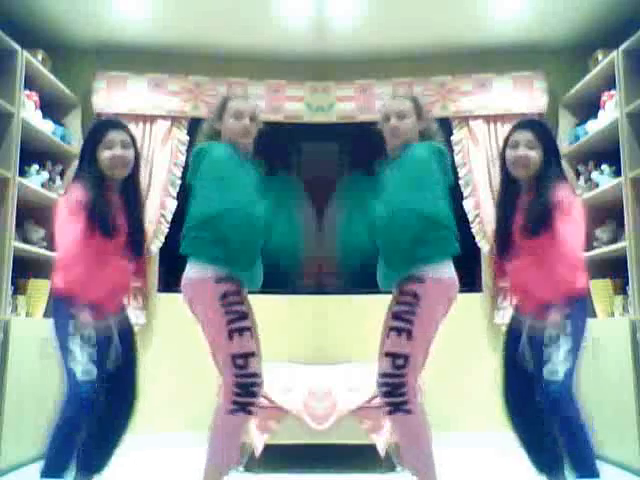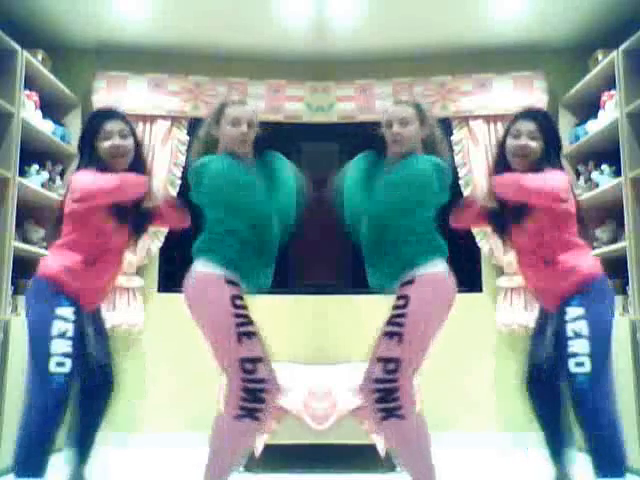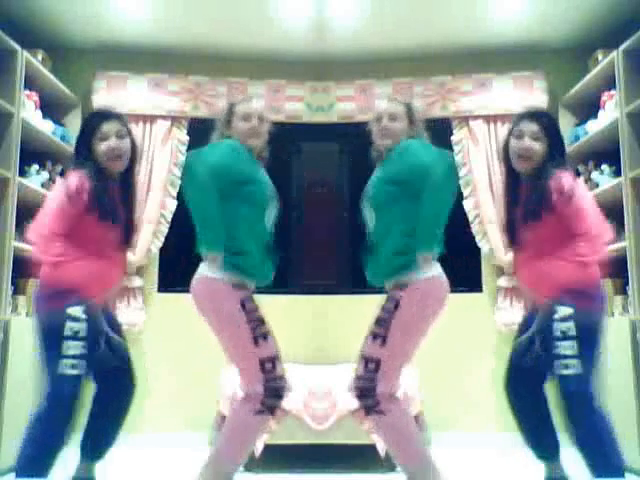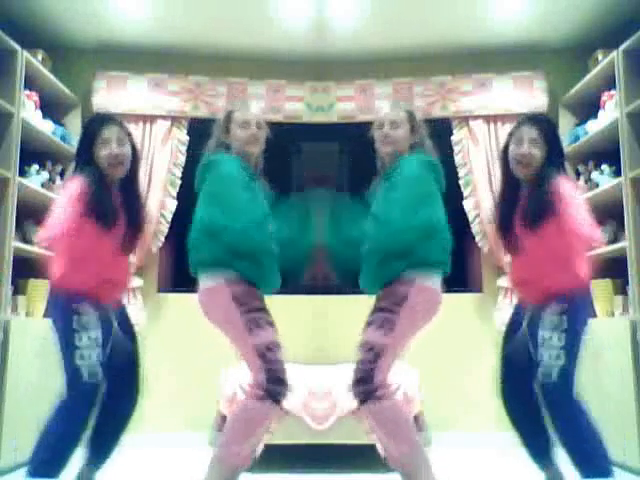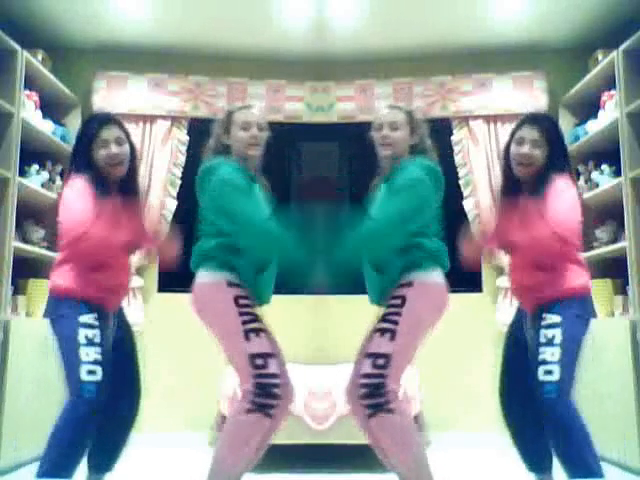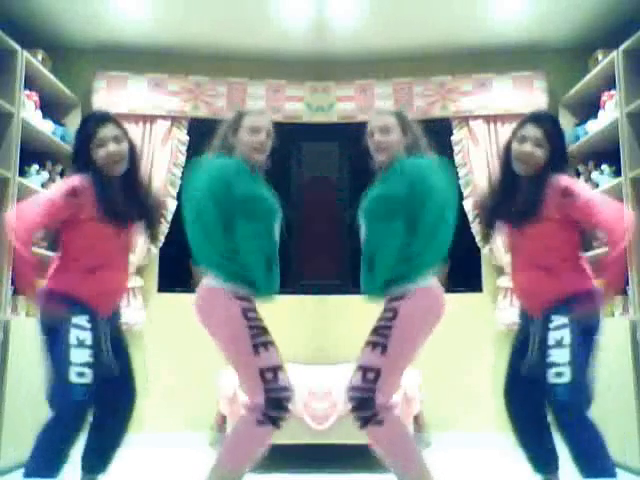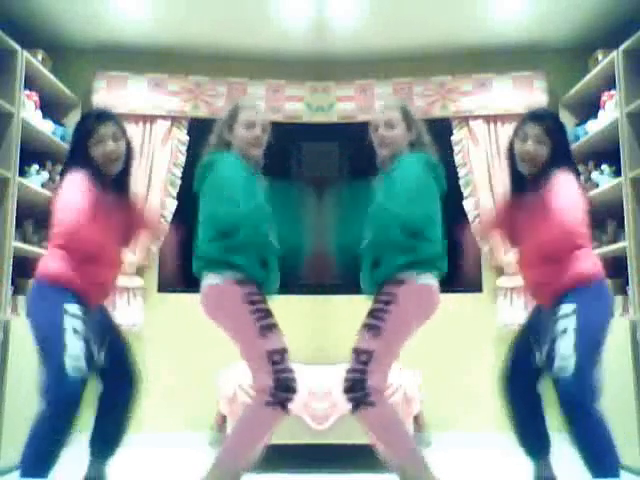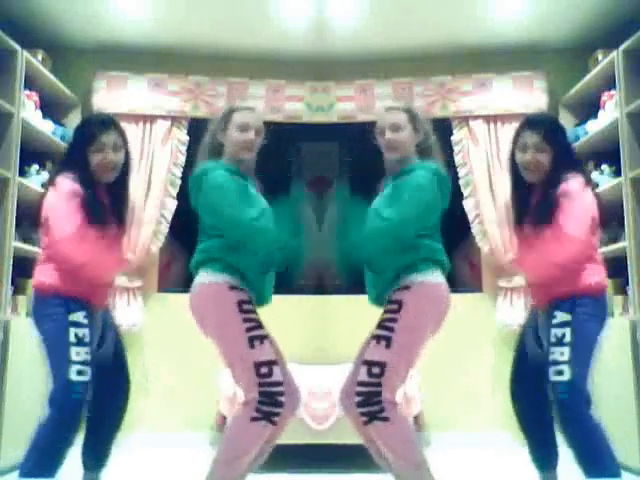
dt=0.4s
person 1, frame 1
left shoulder: (239, 166)
right shoulder: (218, 159)
left elbow: (248, 220)
right elbow: (239, 212)
left hip: (227, 282)
right hip: (212, 279)
left knee: (240, 385)
right knee: (244, 384)
person 1, frame 2
left shoulder: (246, 170)
right shoulder: (221, 171)
left elbow: (278, 221)
right elbow: (275, 212)
left wrist: (282, 176)
right wrist: (282, 170)
left hip: (223, 286)
right hip: (215, 282)
left knee: (259, 387)
right knee: (252, 389)
person 1, frame 3
left shoulder: (251, 168)
right shoulder: (229, 154)
right elbow: (199, 166)
left wrist: (262, 263)
right wrist: (213, 242)
left hip: (234, 284)
right hip: (224, 283)
left knee: (261, 387)
right knee: (268, 388)
person 1, frame 4
left shoulder: (250, 179)
right shoulder: (226, 170)
left elbow: (258, 234)
right elbow: (227, 226)
left hip: (243, 289)
right hip: (226, 286)
left knee: (269, 384)
right knee: (271, 379)
person 1, frame 5
left shoulder: (254, 184)
right shoulder: (225, 177)
left elbow: (269, 235)
right elbow: (258, 232)
right wrist: (304, 260)
left hip: (238, 295)
right hip: (221, 288)
left knee: (279, 392)
right knee: (262, 387)
person 1, frame 6
left shoulder: (250, 183)
right shoulder: (227, 172)
right elbow: (201, 189)
right wrist: (217, 262)
left hip: (238, 297)
right hip: (227, 295)
left knee: (274, 398)
right knee: (271, 400)
person 1, frame 7
left shoulder: (245, 174)
right shoulder: (227, 169)
right elbow: (245, 218)
left hip: (243, 287)
right hip: (231, 285)
left knee: (276, 385)
right knee: (278, 384)
person 1, frame 8
left shoulder: (245, 183)
right shoulder: (218, 180)
left elbow: (264, 237)
right elbow: (257, 233)
left hip: (234, 296)
right hip: (221, 291)
left knee: (286, 397)
right knee: (266, 397)
person 2, frame 1
left shoulder: (421, 159)
right shoulder: (399, 166)
left elbow: (407, 210)
right elbow: (390, 219)
left hip: (427, 279)
right hip: (411, 282)
left knee: (395, 384)
right knee: (398, 384)
person 2, frame 2
left shoulder: (418, 171)
right shoulder: (393, 170)
left elbow: (365, 210)
right elbow: (361, 220)
left wrist: (357, 170)
right wrist: (356, 176)
left hip: (424, 283)
right hip: (415, 286)
left knee: (388, 388)
right knee: (377, 388)
person 2, frame 3
left shoulder: (410, 155)
right shoulder: (389, 168)
left elbow: (440, 166)
left wrist: (425, 242)
right wrist: (379, 264)
left hip: (415, 284)
right hip: (406, 284)
left knee: (371, 389)
right knee: (378, 387)
person 2, frame 4
left shoulder: (414, 171)
right shoulder: (387, 179)
left elbow: (411, 226)
right elbow: (377, 233)
left wrist: (355, 234)
left hip: (413, 287)
right hip: (395, 289)
left knee: (368, 378)
right knee: (369, 384)
person 2, frame 5
left shoulder: (414, 177)
right shoulder: (385, 183)
left elbow: (377, 232)
right elbow: (372, 235)
left wrist: (335, 261)
left hip: (418, 288)
right hip: (400, 294)
left knee: (377, 386)
right knee: (360, 392)
person 2, frame 6
left shoulder: (412, 171)
right shoulder: (390, 182)
left elbow: (439, 191)
left wrist: (422, 262)
left hip: (412, 295)
right hip: (402, 297)
left knee: (368, 399)
right knee: (364, 397)
person 2, frame 7
left shoulder: (411, 169)
right shoulder: (395, 174)
left elbow: (392, 217)
right elbow: (381, 228)
left hip: (408, 285)
right hip: (397, 287)
left knee: (361, 384)
right knee: (363, 385)
person 2, frame 8
left shoulder: (420, 180)
right shoulder: (394, 183)
left elbow: (383, 233)
right elbow: (374, 238)
left hip: (418, 291)
right hip: (405, 296)
left knee: (373, 397)
right knee: (354, 397)
person 3, frame 1
left shoulder: (559, 195)
right shoulder: (510, 201)
left elbow: (568, 253)
left wrist: (559, 308)
right wrist: (496, 288)
left hip: (558, 311)
right hip: (525, 313)
left knee: (555, 395)
right knee: (518, 400)
person 3, frame 2
left shoulder: (555, 179)
right shoulder: (505, 198)
left elbow: (535, 188)
right elbow: (458, 219)
left wrist: (497, 183)
right wrist: (484, 199)
left hip: (584, 294)
right hip: (551, 303)
left knee: (587, 389)
right knee: (540, 386)
person 3, frame 3
left shoulder: (562, 183)
right shoulder: (519, 190)
left elbow: (596, 236)
left wrist: (560, 279)
left hip: (573, 300)
right hip: (543, 303)
left knee: (576, 394)
right knee: (520, 385)
person 3, frame 4
left shoulder: (559, 188)
right shoulder: (512, 194)
left elbow: (584, 236)
left hip: (561, 300)
right hip: (530, 304)
left knee: (556, 393)
right knee: (513, 390)
person 3, frame 5
left shoulder: (559, 187)
right shoulder: (515, 197)
left elbow: (561, 230)
right elbow: (486, 241)
left wrist: (498, 233)
right wrist: (478, 242)
left hip: (563, 304)
right hip: (530, 308)
left knee: (552, 397)
right knee: (514, 393)
person 3, frame 6
left shoulder: (561, 189)
right shoulder: (513, 193)
left elbow: (620, 222)
left wrist: (606, 289)
left hip: (569, 309)
right hip: (534, 312)
left knee: (565, 401)
right knee: (518, 397)
person 3, frame 7
left shoulder: (561, 181)
right shoulder: (523, 191)
left elbow: (566, 225)
right elbow: (498, 223)
left wrist: (523, 229)
right wrist: (483, 230)
left hip: (581, 295)
right hip: (548, 302)
left knee: (574, 390)
right knee: (517, 380)
person 3, frame 8
left shoulder: (572, 189)
right shoulder: (529, 196)
left elbow: (570, 244)
left wrist: (515, 265)
left hip: (578, 302)
right hip: (545, 306)
left knee: (567, 398)
right knee: (525, 391)
person 4, frame 1
left shoulder: (129, 201)
right shoulder: (80, 195)
right elbow: (71, 253)
left wrist: (143, 292)
right wrist: (80, 308)
left hip: (114, 312)
right hip: (80, 310)
left knee: (121, 401)
right knee: (84, 395)
person 4, frame 2
left shoulder: (133, 198)
right shoulder: (84, 180)
left elbow: (180, 219)
right elbow: (109, 187)
left wrist: (153, 199)
right wrist: (143, 183)
left hip: (88, 303)
right hip: (55, 293)
left knee: (99, 386)
right knee: (52, 389)
person 4, frame 3
left shoulder: (120, 190)
right shoulder: (77, 183)
right elbow: (42, 236)
right wrist: (78, 279)
left hip: (95, 303)
right hip: (65, 300)
left knee: (119, 385)
right knee: (63, 394)
person 4, frame 4
left shoulder: (127, 194)
right shoulder: (81, 188)
right elbow: (55, 235)
left hip: (110, 305)
right hip: (78, 300)
left knee: (125, 391)
right knee: (83, 393)
person 4, frame 5
left shoulder: (124, 197)
right shoulder: (80, 187)
left elbow: (154, 243)
right elbow: (77, 232)
left wrist: (163, 245)
right wrist: (136, 233)
left hip: (109, 308)
right hip: (76, 304)
left knee: (125, 393)
right knee: (87, 396)
person 4, frame 6
left shoulder: (126, 193)
right shoulder: (78, 188)
right elbow: (19, 222)
right wrist: (33, 290)
left hip: (105, 312)
right hip: (71, 309)
left knee: (121, 398)
right knee: (74, 402)
person 4, frame 7
left shoulder: (116, 190)
right shoulder: (78, 181)
right elbow: (72, 226)
left wrist: (154, 229)
right wrist: (119, 227)
left hip: (90, 303)
right hip: (58, 295)
left knee: (122, 380)
right knee: (65, 389)
person 4, frame 8
left shoulder: (109, 195)
right shoulder: (68, 189)
right elbow: (69, 247)
right wrist: (126, 263)
left hip: (94, 306)
right hip: (61, 302)
left knee: (114, 391)
right knee: (71, 399)
